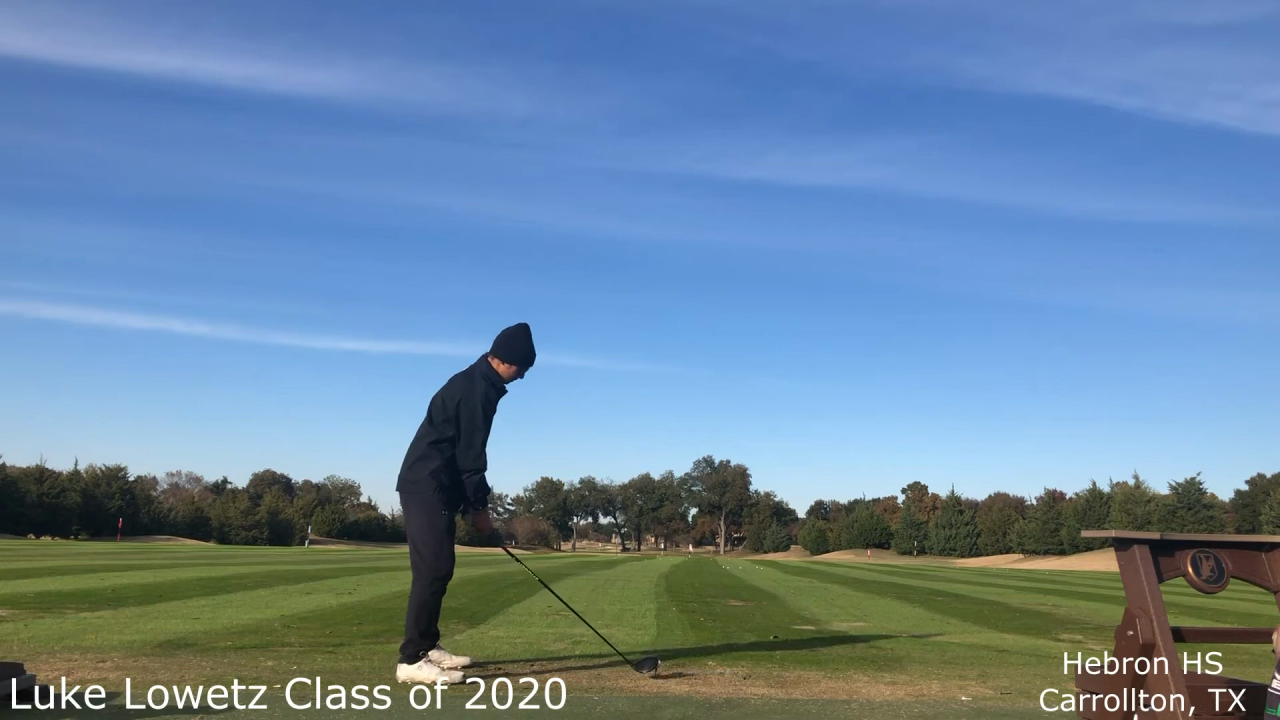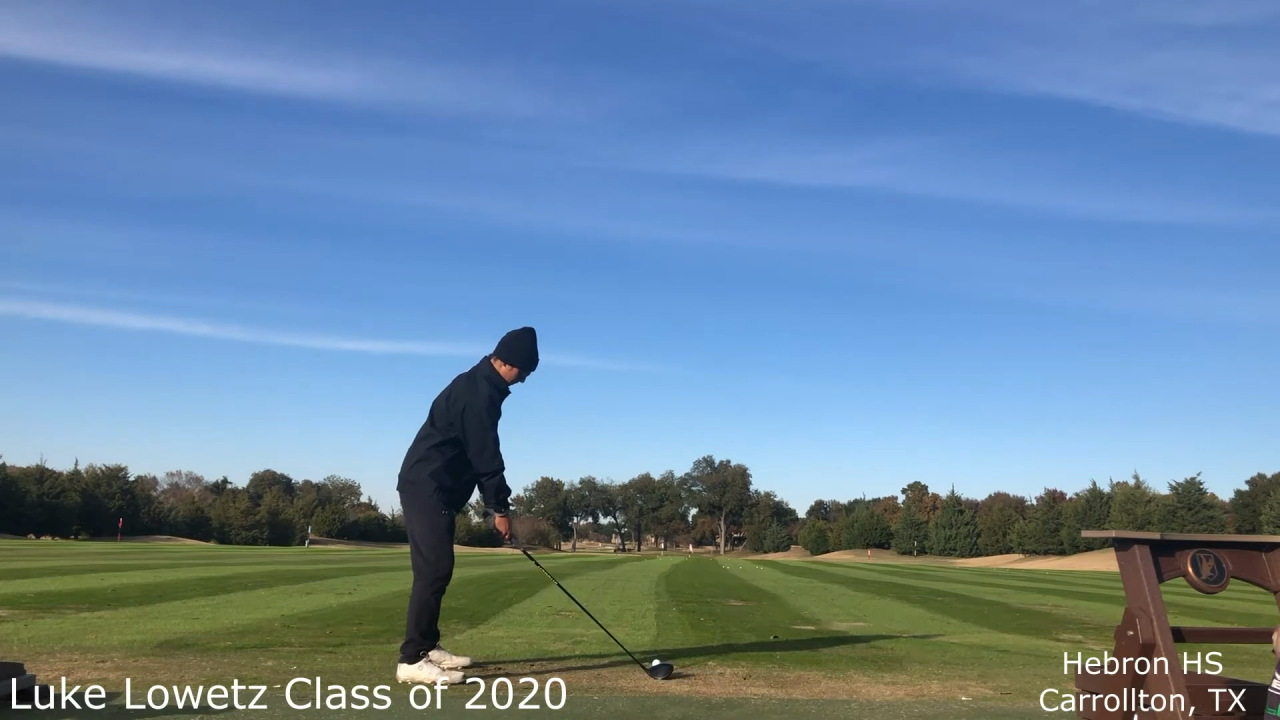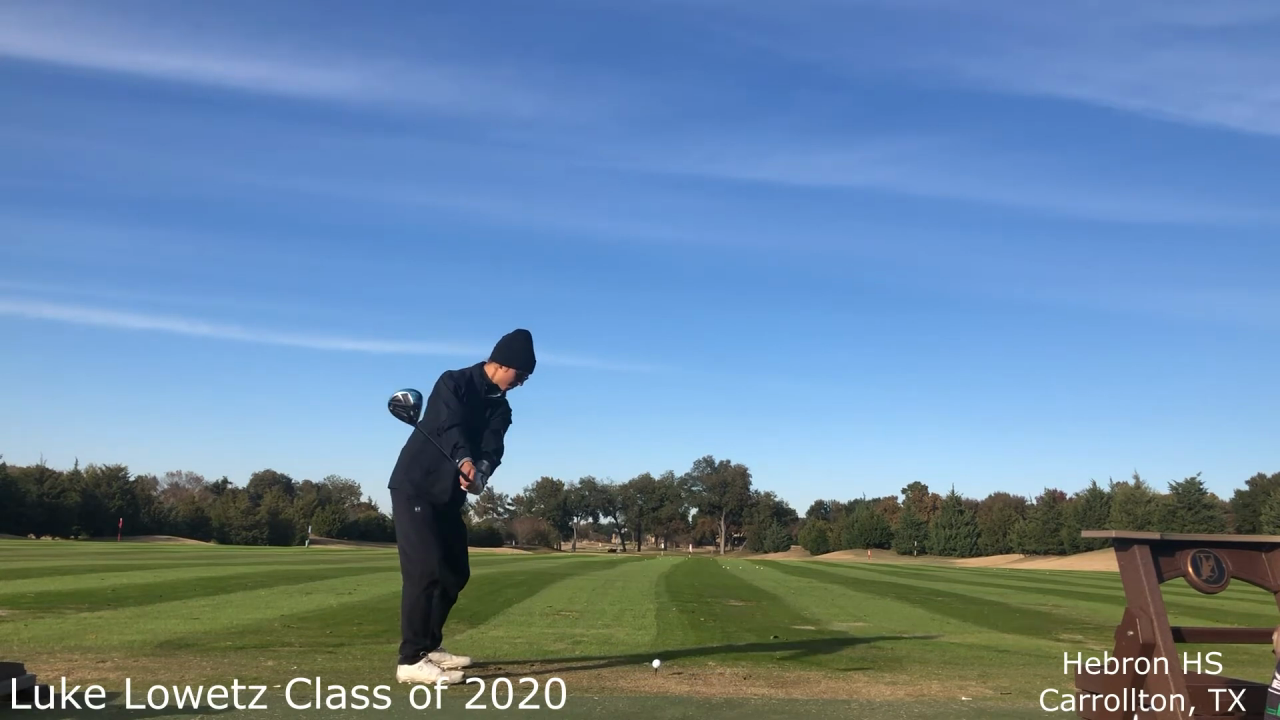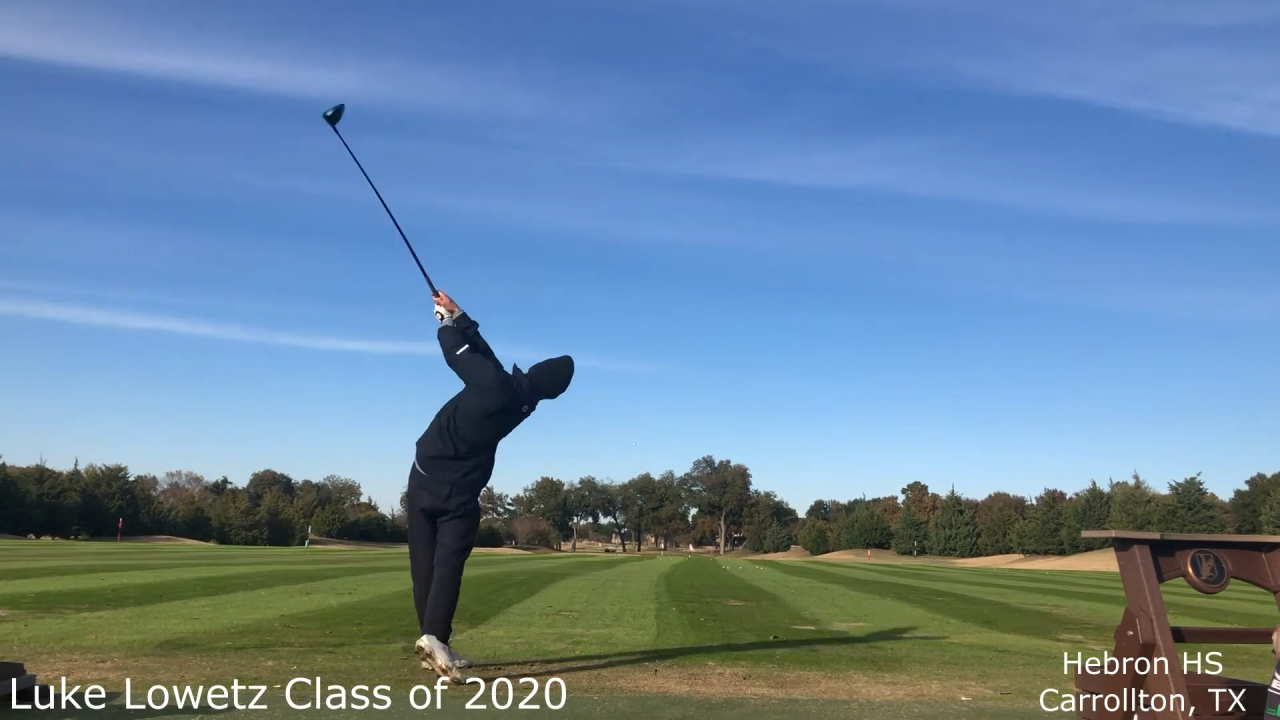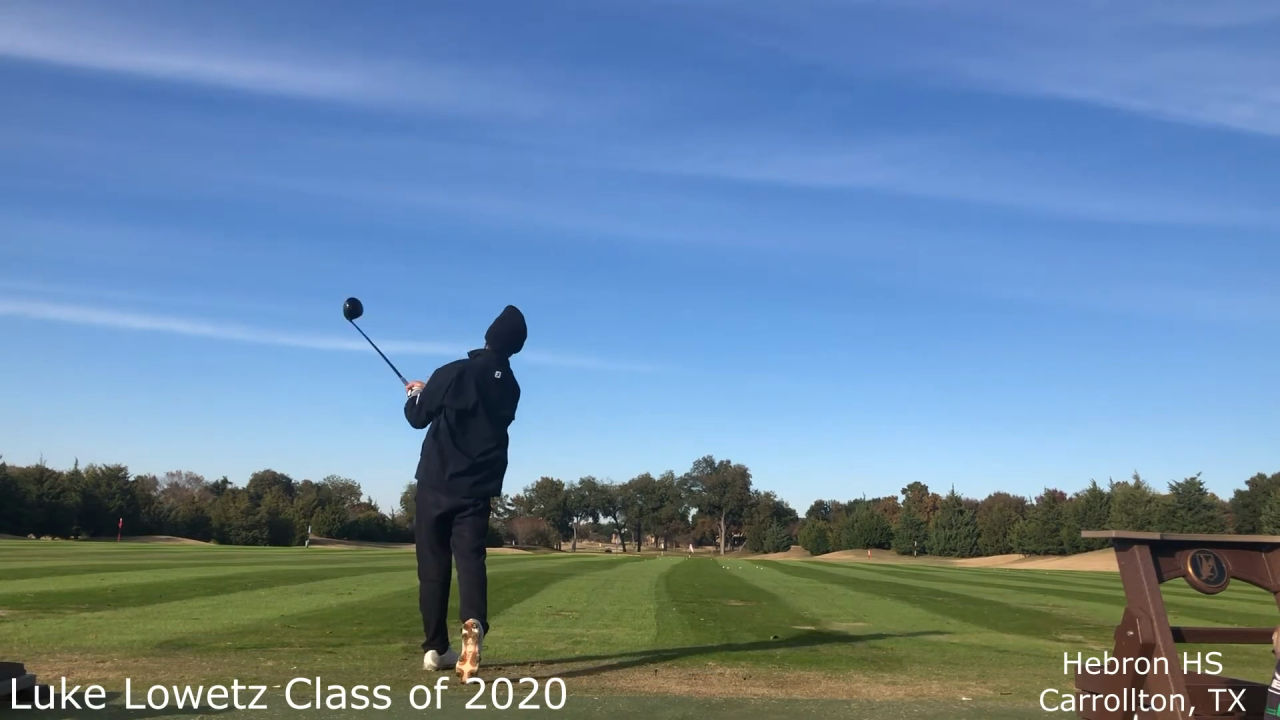
dt=1s
person 1, frame 1
left shoulder: (475, 384)
right shoulder: (476, 390)
right elbow: (470, 455)
left wrist: (474, 503)
right wrist: (479, 506)
left hip: (430, 487)
right hip: (429, 488)
left knee: (438, 569)
right knee: (433, 570)
left ankle: (427, 647)
right ankle: (412, 659)
person 1, frame 2
left shoulder: (478, 386)
right shoulder: (479, 393)
left elbow: (477, 454)
right elbow: (485, 457)
left wrist: (493, 503)
right wrist: (500, 507)
left hip: (432, 487)
right hip: (428, 488)
left knee: (437, 569)
right knee: (433, 570)
left ankle: (427, 647)
right ankle: (412, 659)
person 1, frame 3
left shoulder: (499, 407)
right shoulder: (454, 383)
left elbow: (491, 448)
right elbow: (451, 425)
left wrist: (478, 470)
right wrist: (464, 458)
left hip: (446, 496)
right hip: (414, 488)
left knee: (453, 573)
right knee: (424, 570)
left ankle: (428, 647)
right ankle: (411, 660)
person 1, frame 4
left shoulder: (494, 382)
right shoulder: (521, 406)
left elbow: (453, 346)
left wrist: (451, 317)
right wrist: (460, 318)
left hip: (423, 478)
right hip: (459, 491)
left knee: (425, 563)
right knee: (449, 562)
left ankle: (433, 633)
right ankle: (434, 634)
person 1, frame 5
left shoulder: (454, 373)
right shoulder: (510, 387)
left elbow: (416, 417)
left wrist: (419, 391)
right wrist: (430, 389)
left hip: (435, 485)
right hip: (477, 491)
left knee: (433, 568)
right knee: (471, 560)
left ankle: (435, 648)
right ankle: (473, 624)
